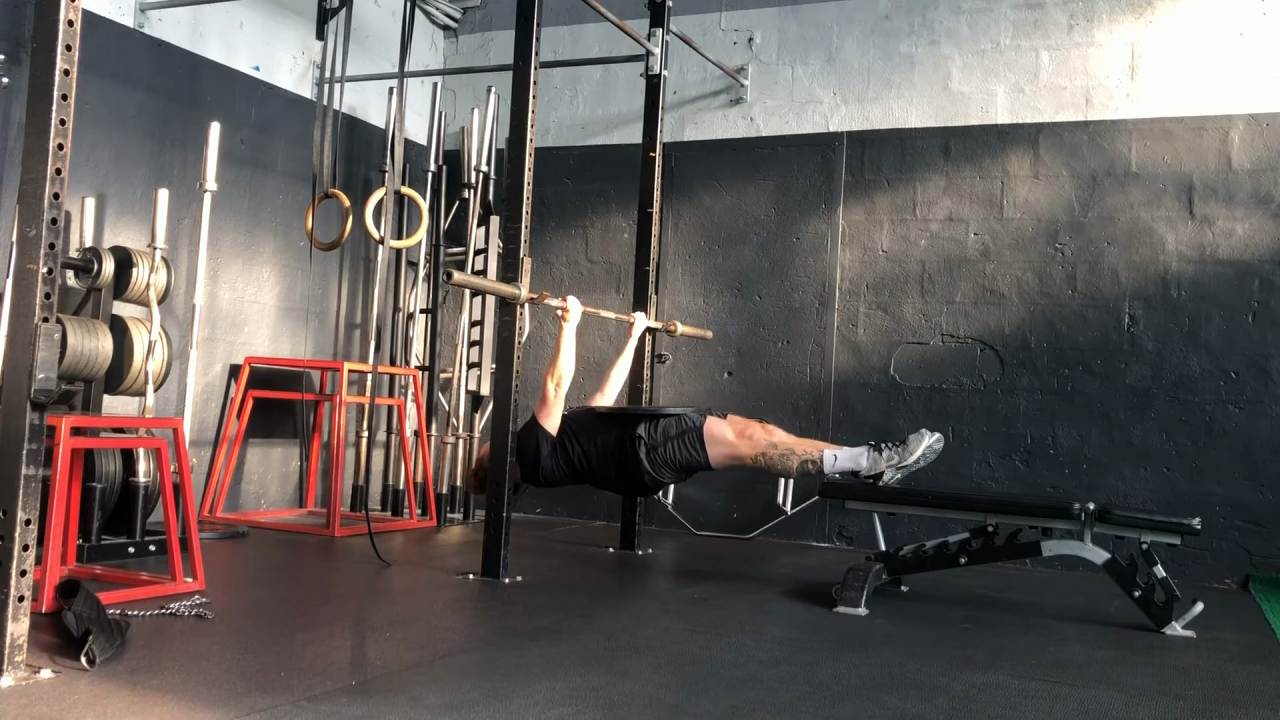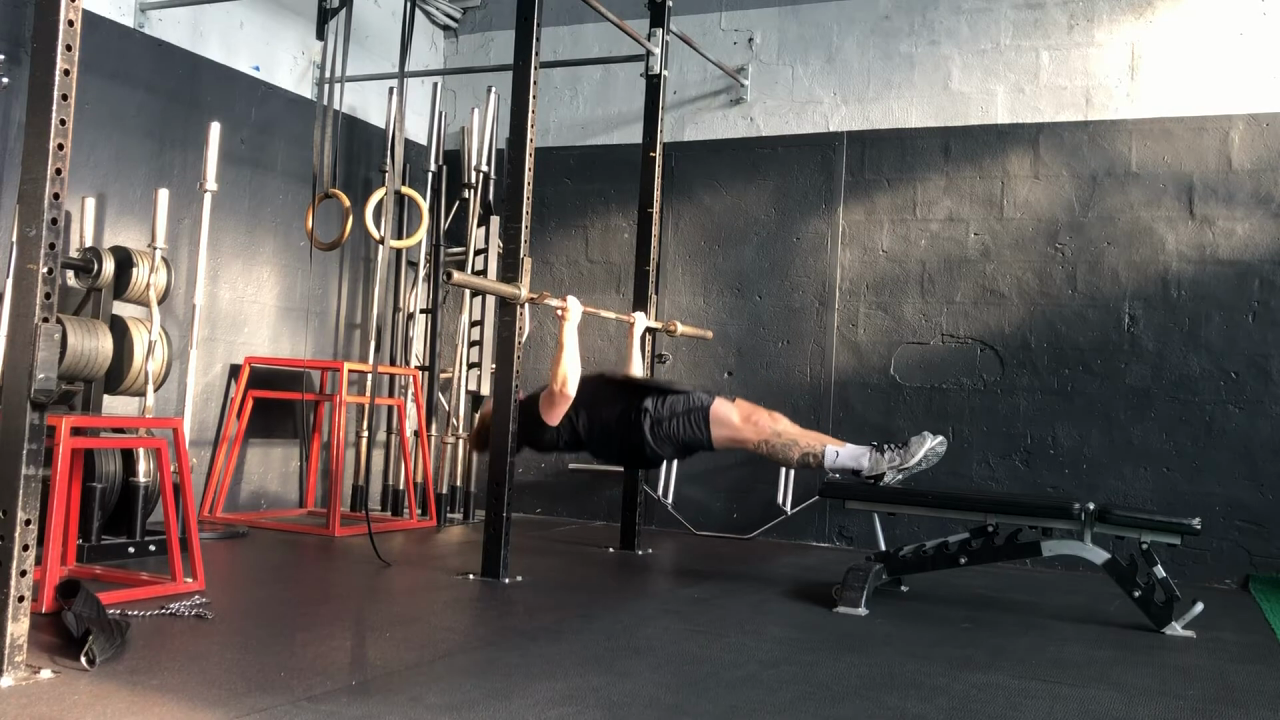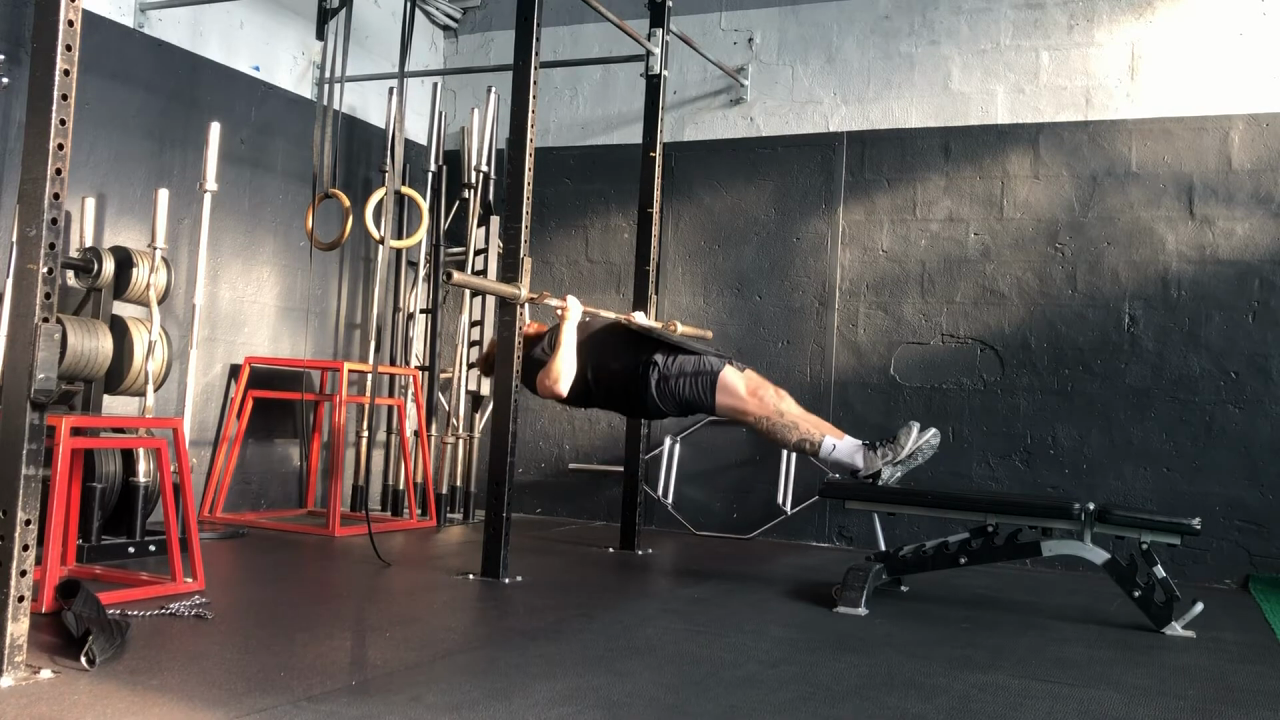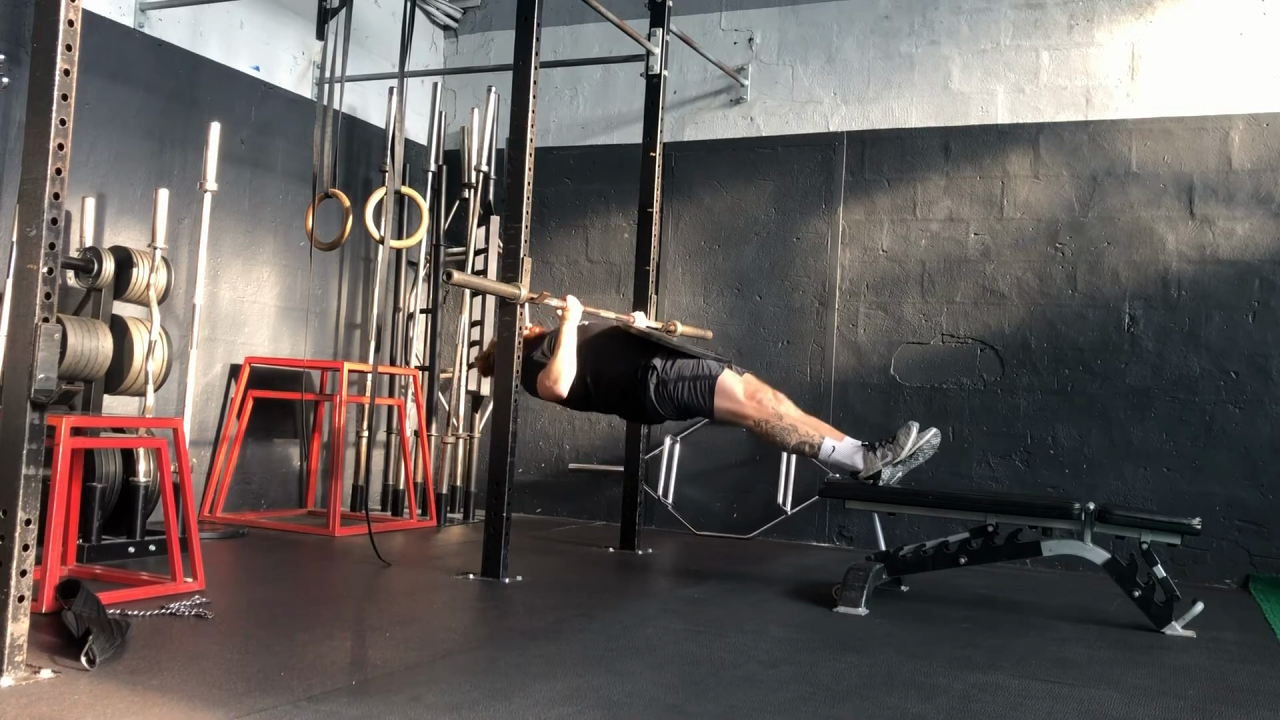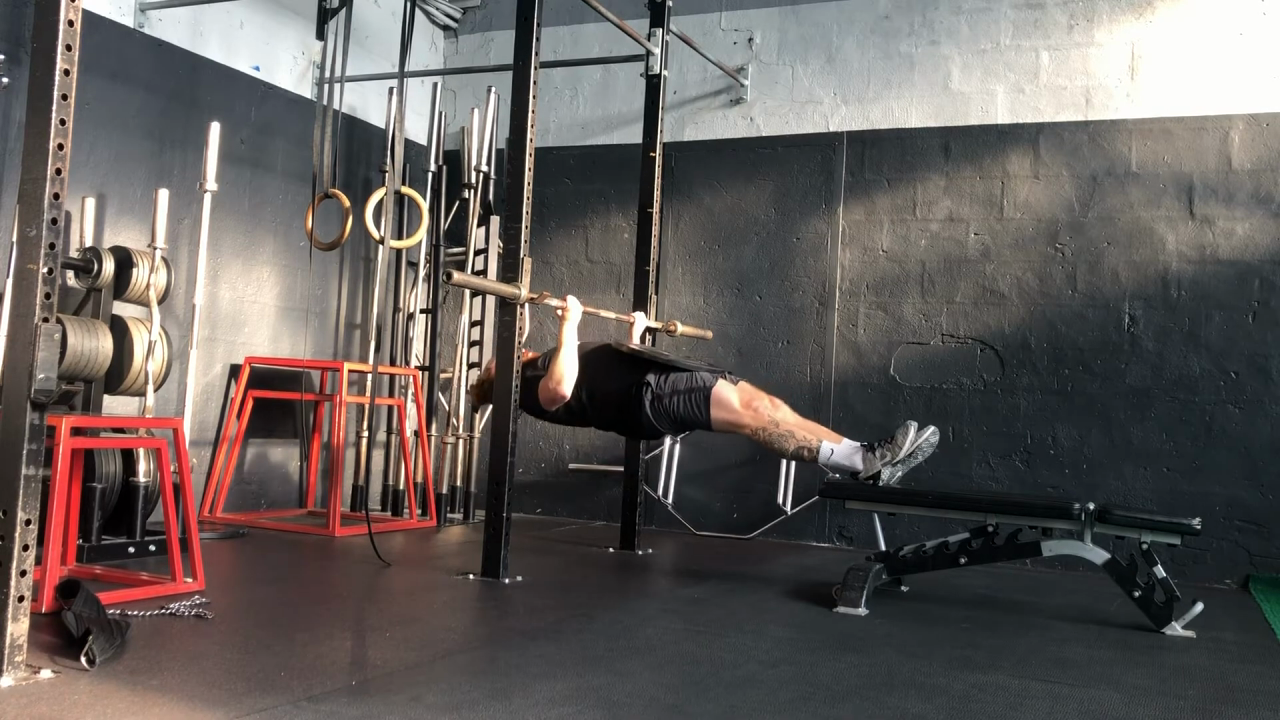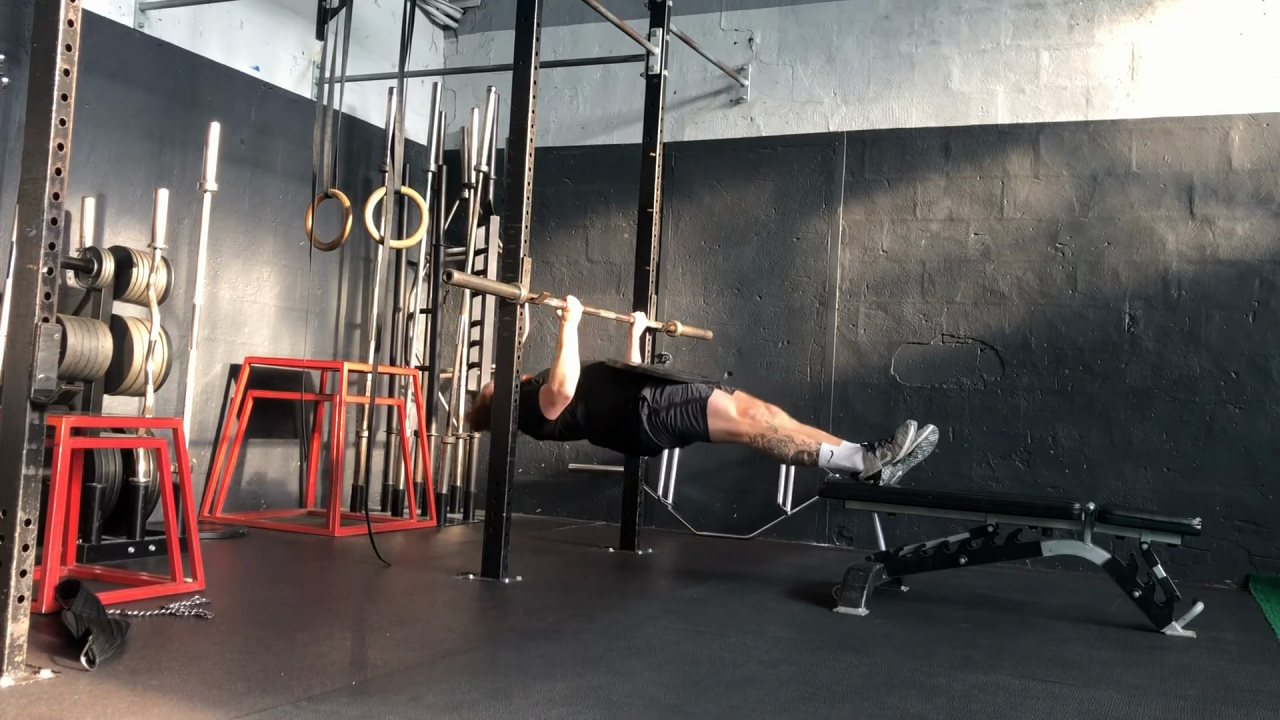
dt=0.3s
person 1, frame 1
left shoulder: (540, 445)
right shoulder: (532, 450)
left elbow: (605, 398)
right elbow: (556, 387)
left wrist: (632, 338)
right wrist: (568, 326)
left hip: (645, 438)
right hip: (641, 450)
left knee: (755, 432)
right knee: (745, 441)
left ankle: (870, 462)
right ankle: (870, 463)
person 1, frame 2
left shoulder: (537, 413)
right shoulder: (534, 423)
left elbow: (630, 386)
right elbow: (565, 388)
left wrist: (636, 336)
right wrist: (568, 326)
left hip: (649, 411)
right hip: (645, 424)
left knee: (761, 419)
right knee: (751, 426)
left ankle: (872, 461)
right ankle: (873, 462)
person 1, frame 3
left shoulder: (553, 343)
right shoulder: (535, 362)
right elbow: (559, 385)
left wrist: (637, 330)
right wrist: (568, 324)
left hip: (660, 360)
right hip: (652, 375)
left knee: (766, 394)
right knee: (756, 401)
left ankle: (867, 457)
right ankle: (864, 459)
person 1, frame 4
left shoulder: (551, 346)
right shoulder: (533, 362)
right elbow: (559, 386)
left wrist: (636, 331)
right wrist: (569, 324)
left hip: (656, 365)
right hip: (651, 379)
left knee: (761, 397)
right knee: (753, 403)
left ankle: (866, 459)
right ankle: (863, 460)
person 1, frame 5
left shoulder: (543, 368)
right shoulder: (529, 388)
right elbow: (562, 389)
left wrist: (634, 333)
right wrist: (568, 324)
left hip: (650, 381)
right hip: (644, 397)
left knee: (760, 402)
right knee: (748, 410)
left ankle: (867, 459)
right ankle: (864, 460)
person 1, frame 6
left shoulder: (539, 390)
right shoulder: (532, 409)
left elbow: (625, 380)
right elbow: (563, 390)
left wrist: (635, 333)
right wrist: (568, 325)
left hip: (646, 398)
right hip: (641, 413)
left knee: (758, 411)
right knee: (745, 419)
left ankle: (865, 459)
right ankle: (863, 461)
